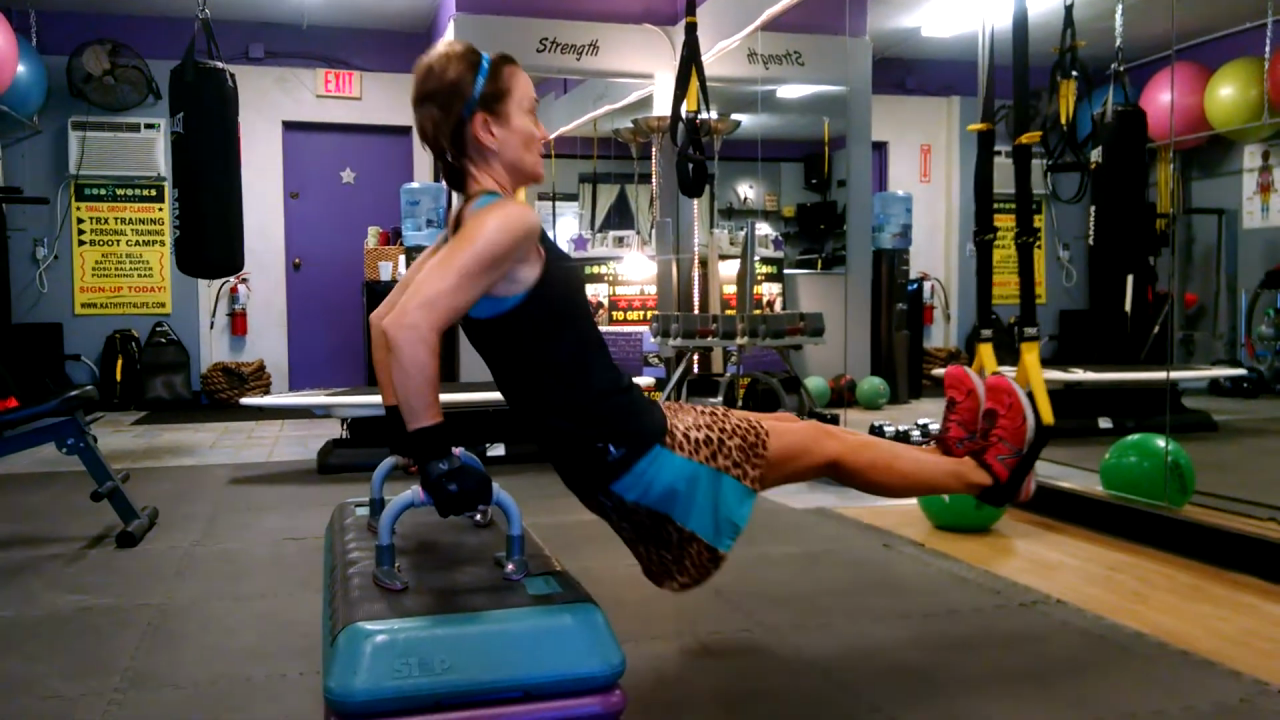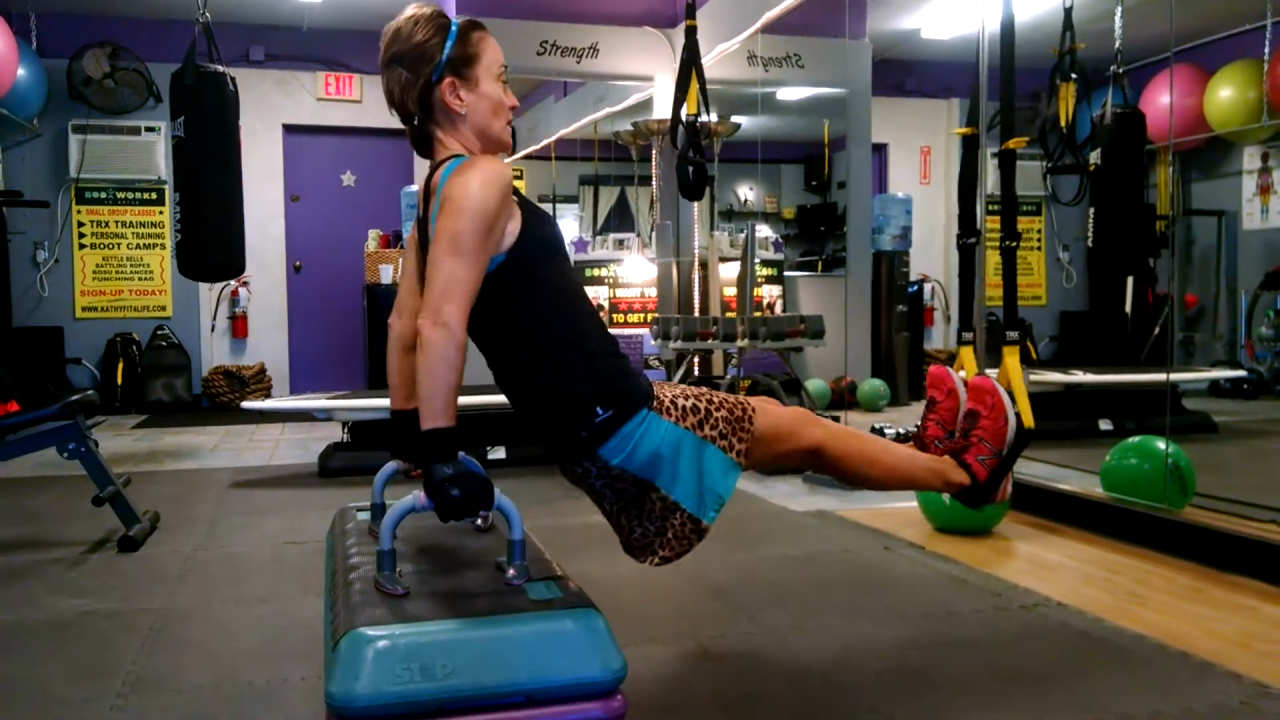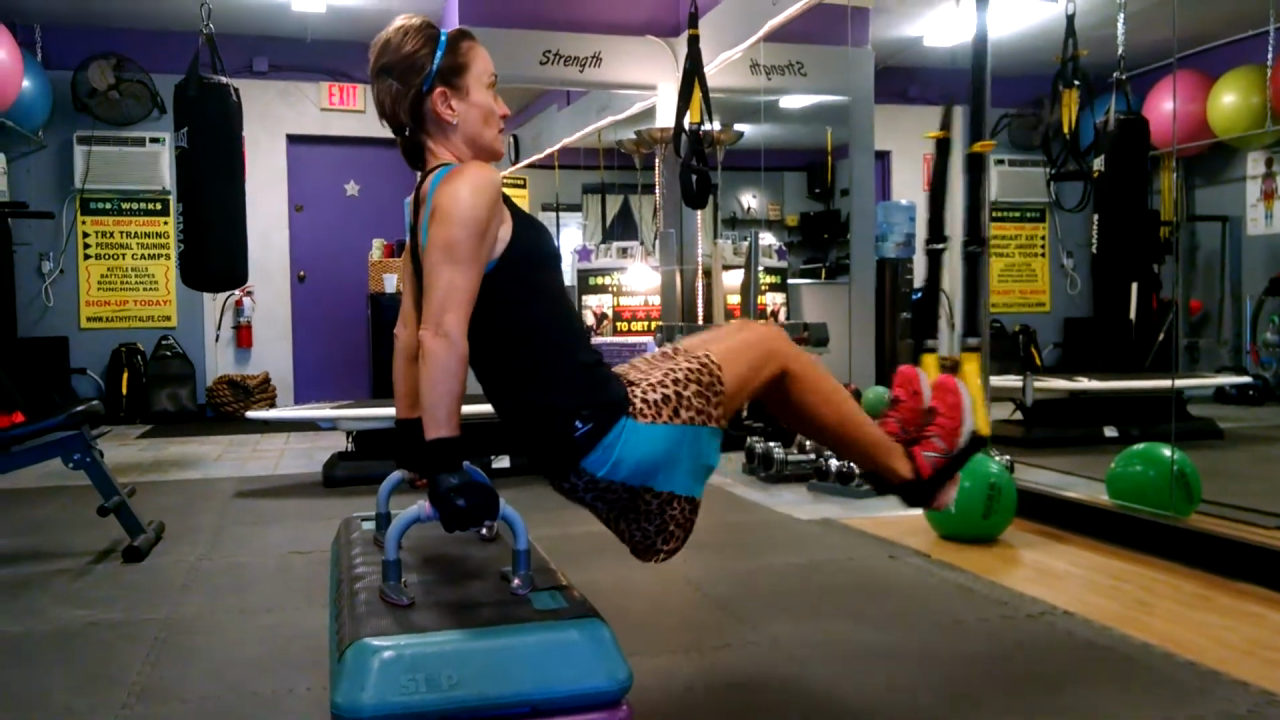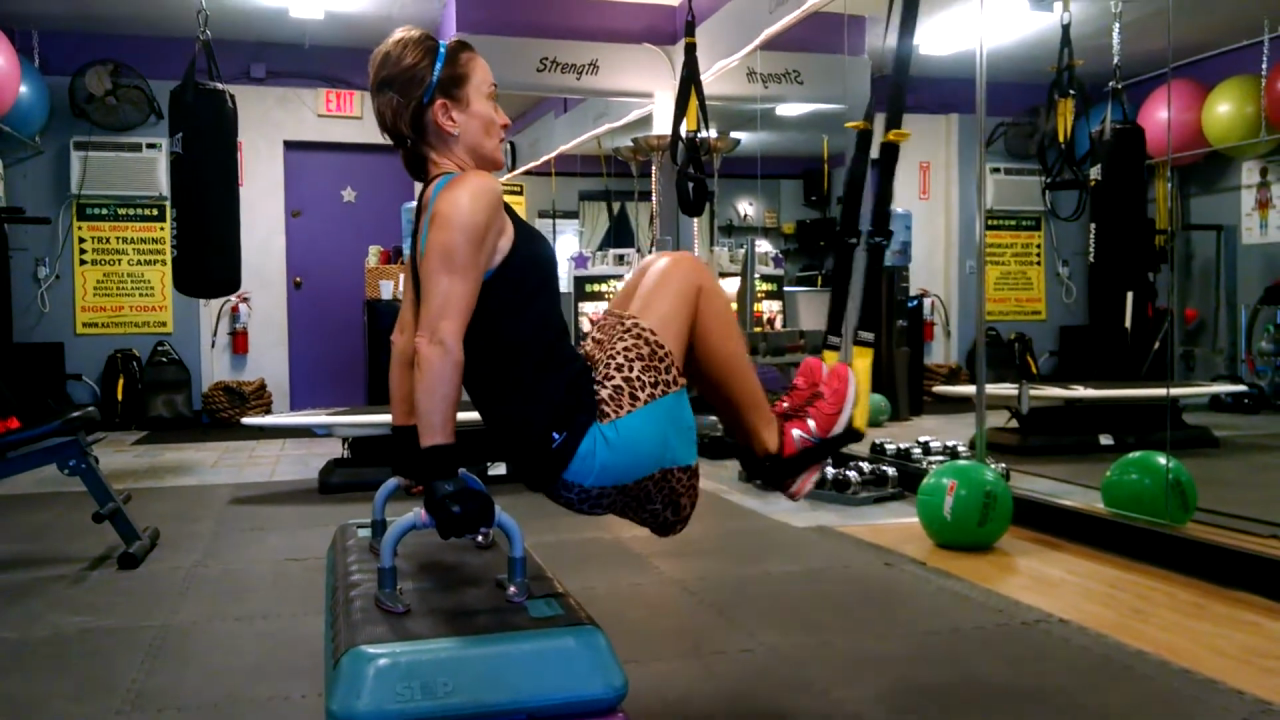
dt=0.3s
person 1, frame 1
left shoulder: (473, 224)
right shoulder: (505, 222)
left elbow: (383, 321)
right elbow: (406, 330)
left wrist: (411, 436)
right wrist: (432, 452)
left hip: (611, 446)
right hip: (628, 458)
left knee: (785, 425)
right knee: (820, 442)
left ankle: (946, 458)
right ankle: (984, 475)
person 1, frame 2
left shoulder: (440, 192)
right shoulder: (480, 182)
left elbow: (404, 328)
right elbow: (441, 326)
left wrist: (413, 440)
right wrist: (441, 455)
left hip: (590, 428)
right hip: (613, 425)
left knee: (767, 414)
right knee: (803, 430)
left ankle: (922, 457)
right ankle: (965, 475)
person 1, frame 3
left shoulder: (433, 198)
right shoulder: (469, 187)
left elbow: (410, 338)
right elbow: (444, 337)
left wrist: (414, 450)
right wrist: (446, 465)
left hip: (574, 437)
right hip: (601, 441)
left knee: (742, 339)
right knee: (769, 344)
left ankle: (874, 440)
right ankle: (904, 465)
person 1, frame 4
left shoulder: (438, 205)
right shoulder: (469, 194)
left elbow: (406, 343)
right elbow: (438, 344)
left wrist: (412, 457)
right wrist: (440, 472)
left hip: (556, 444)
right hip: (585, 451)
left knee: (660, 277)
right knee: (681, 273)
left ankle: (766, 425)
right ankle: (775, 444)
